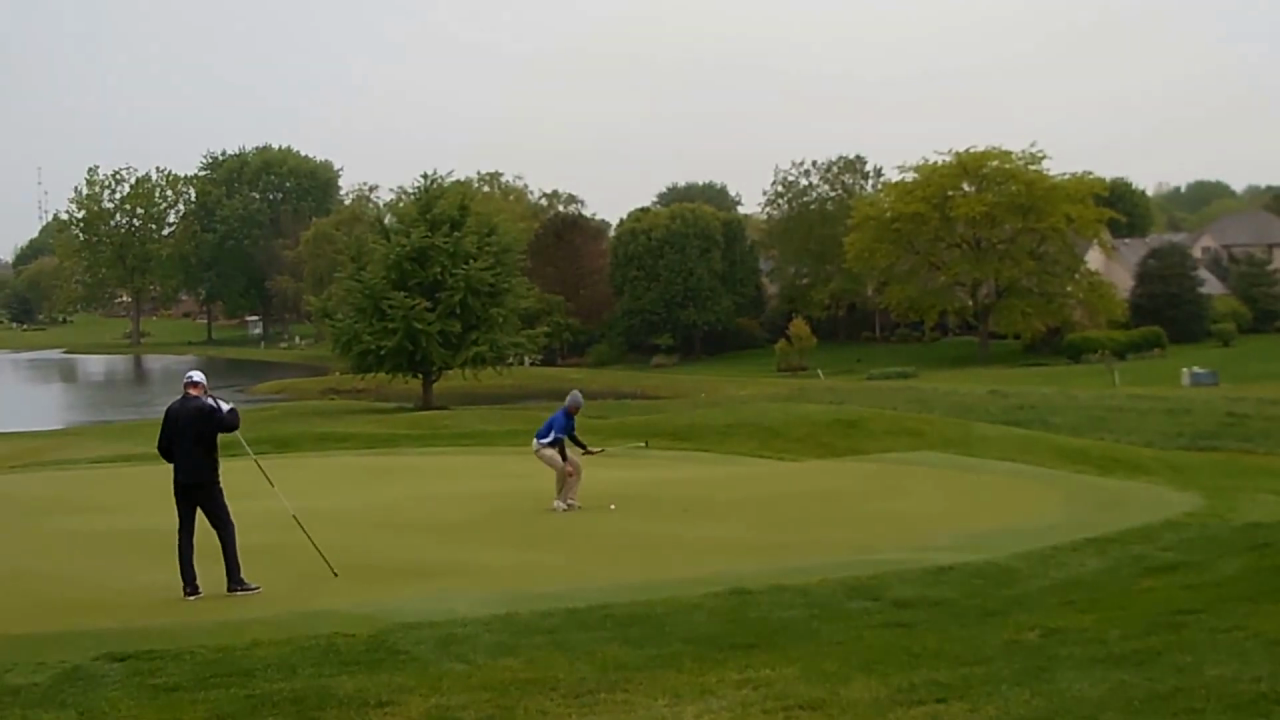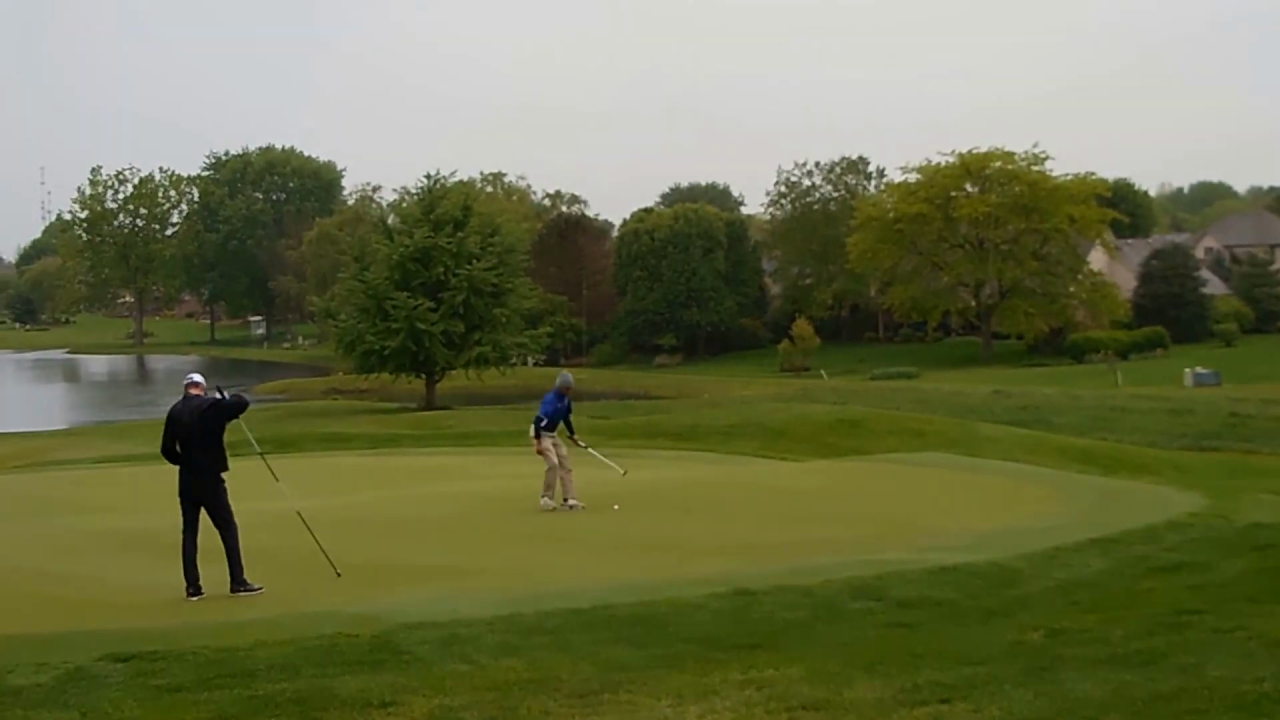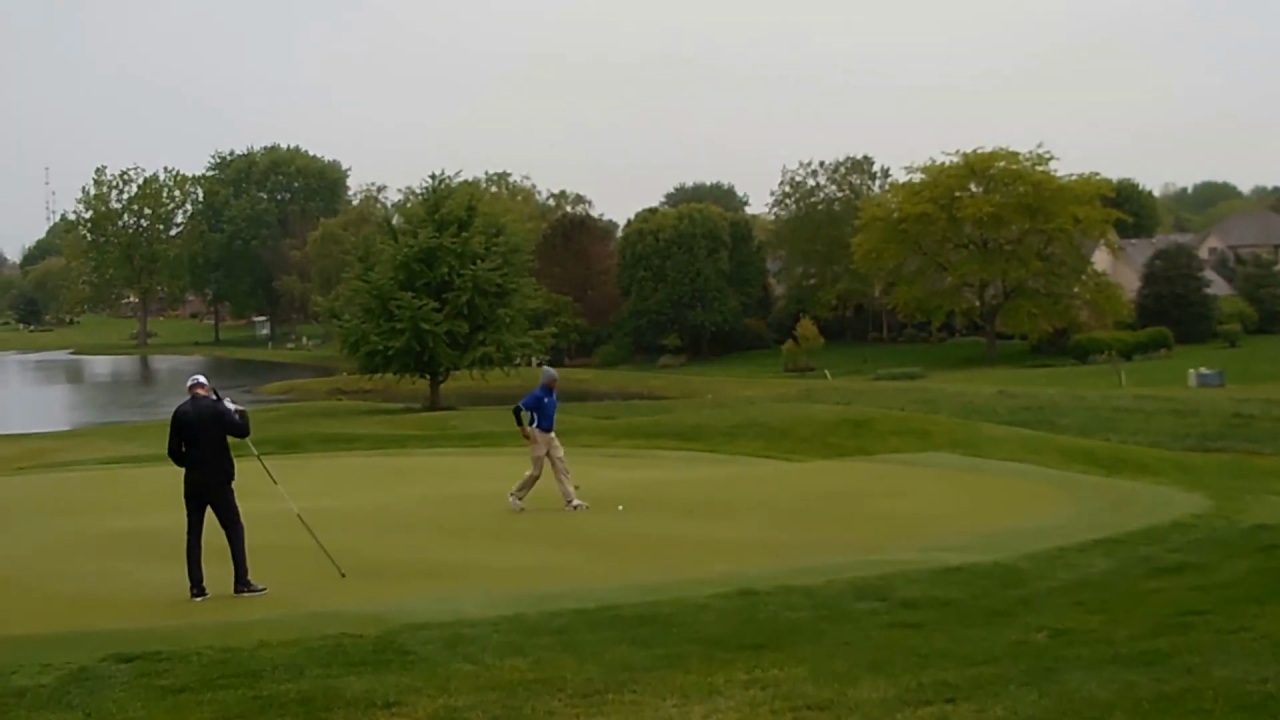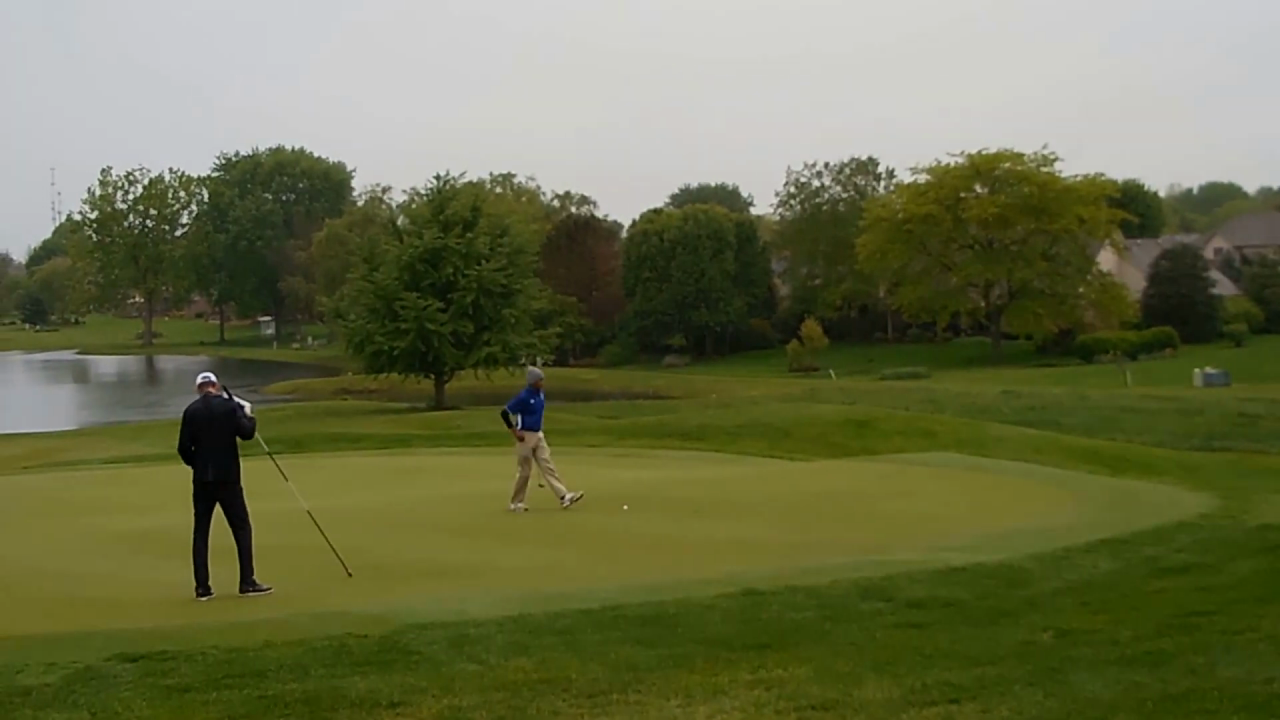
dt=0.2s
person 1, frame 1
left shoulder: (172, 410)
right shoulder: (204, 408)
left elbow: (163, 447)
right elbow: (232, 423)
right wrist: (228, 410)
left hip: (182, 480)
right hip: (204, 479)
left knee: (185, 532)
right knee: (225, 527)
left ankle: (190, 586)
right ankle: (235, 581)
person 1, frame 2
left shoulder: (174, 411)
right shoulder: (209, 406)
left elbow: (167, 449)
right elbow: (242, 403)
right wrist: (228, 398)
left hip: (187, 481)
right hip: (209, 479)
left knee: (189, 533)
right knee: (228, 528)
left ankle: (193, 586)
right ankle: (238, 582)
person 1, frame 3
left shoulder: (180, 412)
right shoulder: (216, 407)
left elbow: (173, 450)
right elbow: (242, 431)
right wrist: (240, 413)
left hip: (193, 480)
right hip: (217, 478)
left knee: (193, 533)
right knee: (234, 529)
left ankle: (196, 587)
right ankle: (242, 582)
person 1, frame 4
left shoulder: (191, 410)
right shoulder: (228, 406)
left elbow: (184, 447)
right elbow: (246, 433)
right wrist: (249, 416)
left hip: (202, 479)
right hip: (227, 477)
left knee: (200, 532)
right knee: (242, 528)
left ankle: (202, 587)
right ankle: (247, 583)
